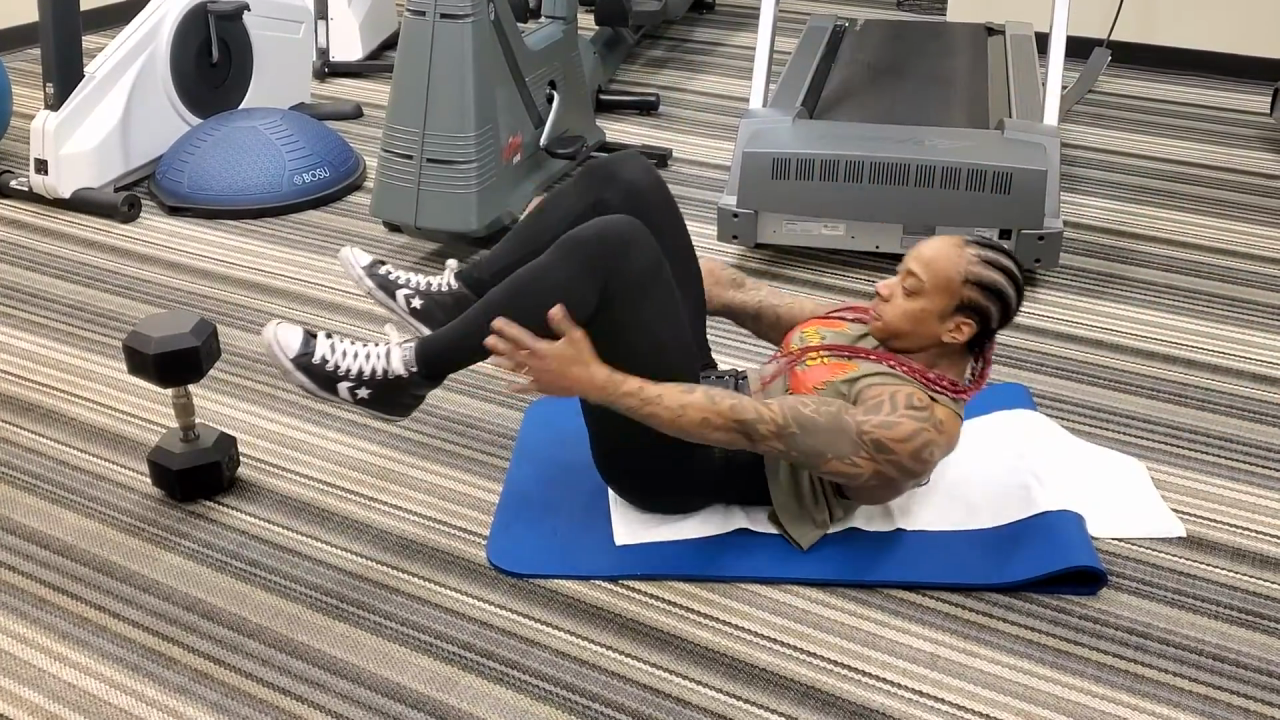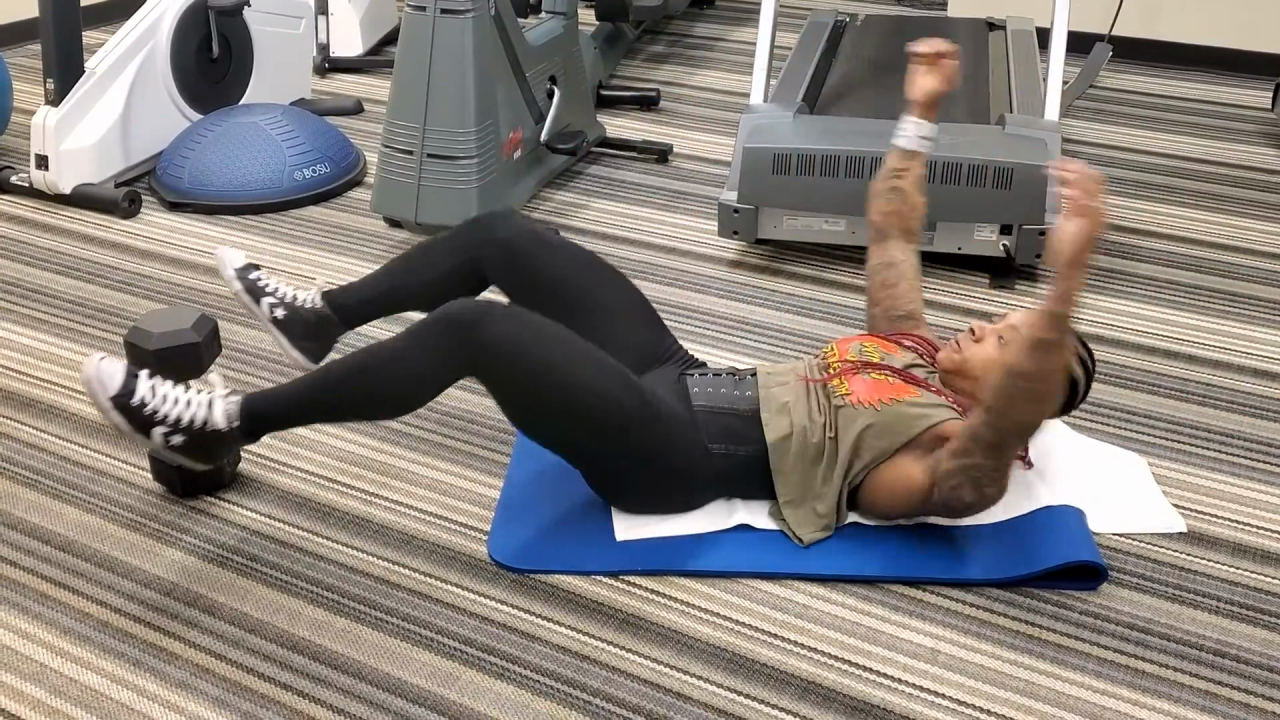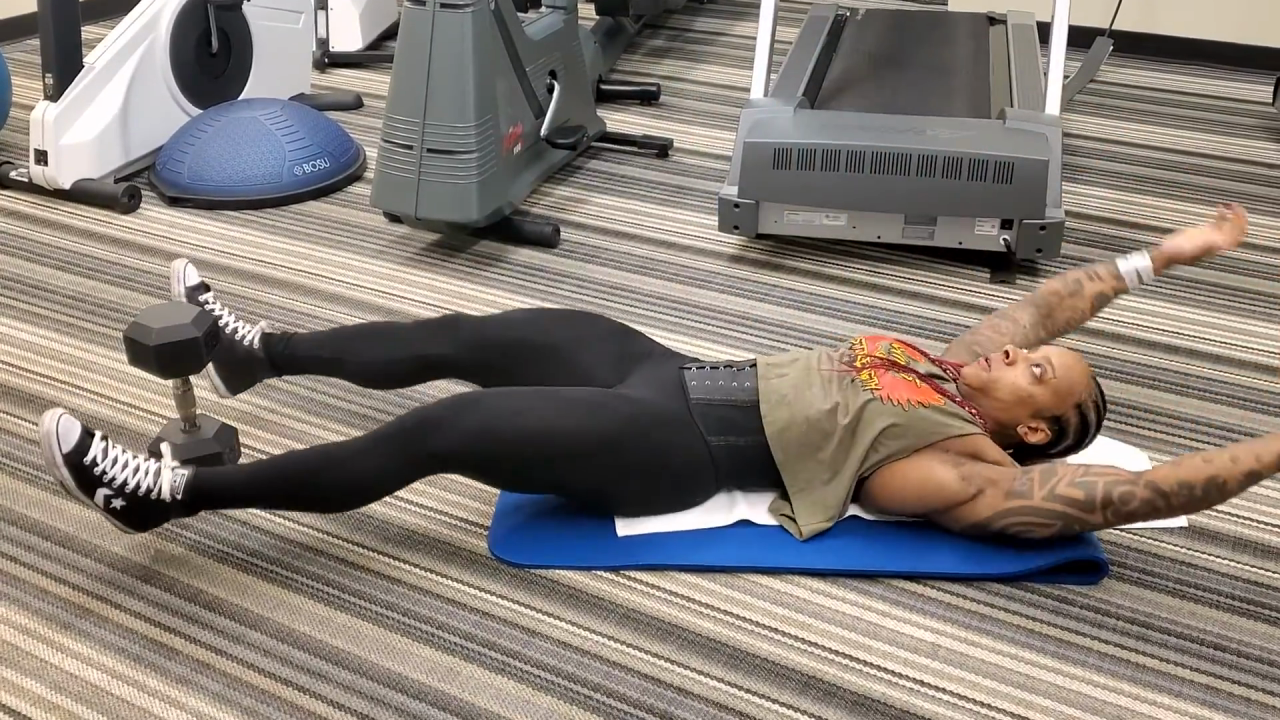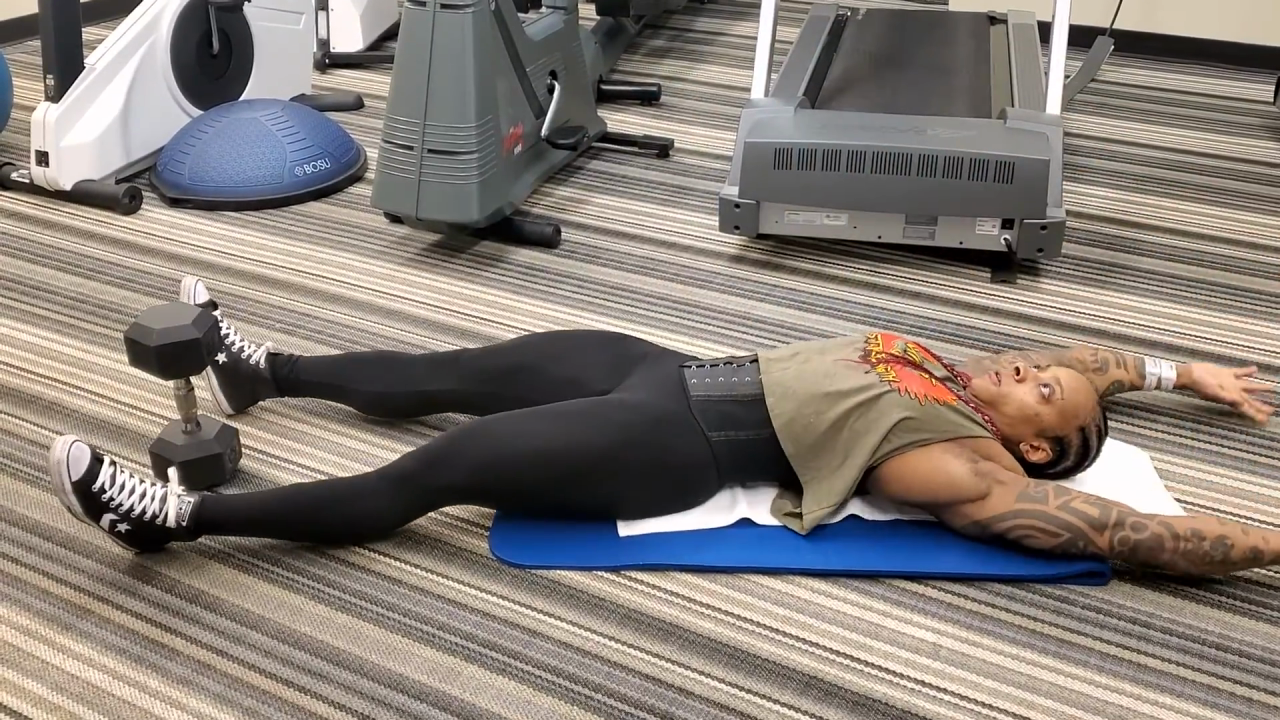
dt=0.4s
person 1, frame 1
left shoulder: (911, 427)
right shoulder: (890, 330)
left elbow: (756, 426)
right elbow: (739, 288)
left wrist: (595, 381)
left hip: (674, 462)
right hip: (699, 386)
left knee: (610, 240)
right knee: (626, 180)
left ankle: (404, 369)
right ankle: (454, 297)
person 1, frame 2
left shoulder: (963, 470)
right shoulder: (918, 347)
left elbow: (1005, 418)
right elbow: (891, 236)
left wrist: (1066, 273)
right wrist: (919, 115)
left hip: (670, 456)
right hip: (676, 380)
left knee: (471, 328)
right knee: (497, 238)
left ankle: (225, 424)
right ankle: (322, 317)
person 1, frame 3
left shoulder: (985, 474)
right shoulder: (960, 375)
left elbow: (1130, 489)
right elbow: (1044, 302)
right wrist: (1159, 255)
left hip: (673, 453)
right hip: (678, 377)
left knee: (428, 434)
right knee: (458, 341)
left ankle: (169, 490)
right ankle: (253, 350)
person 1, frame 4
left shoulder: (982, 472)
right shoulder: (964, 381)
left elbow: (1124, 528)
right elbow: (1076, 350)
left hip: (676, 448)
right hip: (675, 373)
left knee: (434, 471)
right knee: (450, 374)
left ankle: (175, 515)
right ankle: (258, 367)
